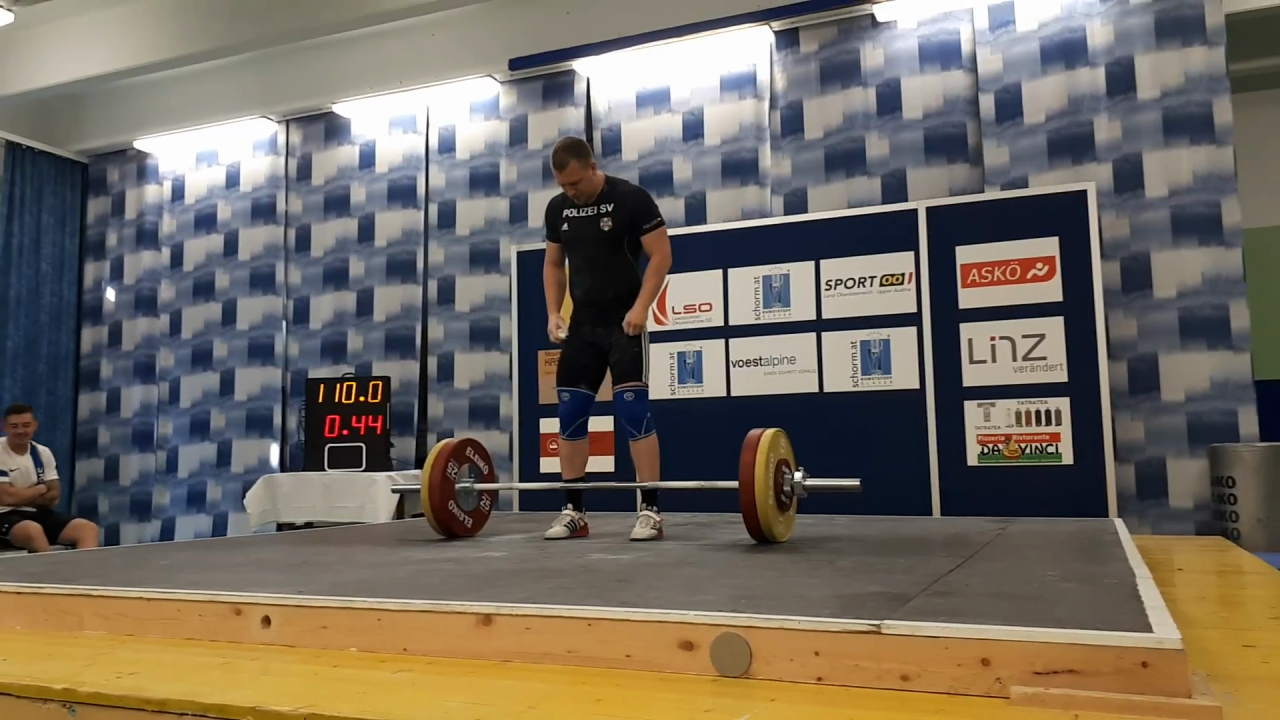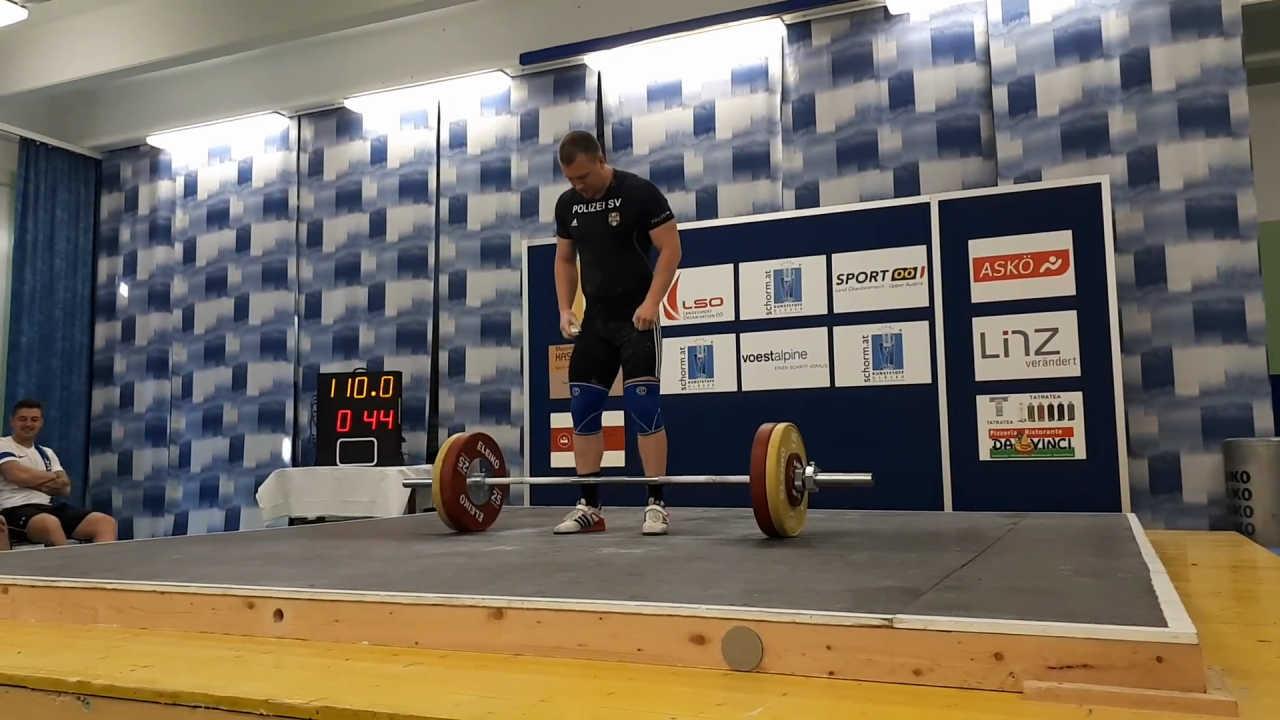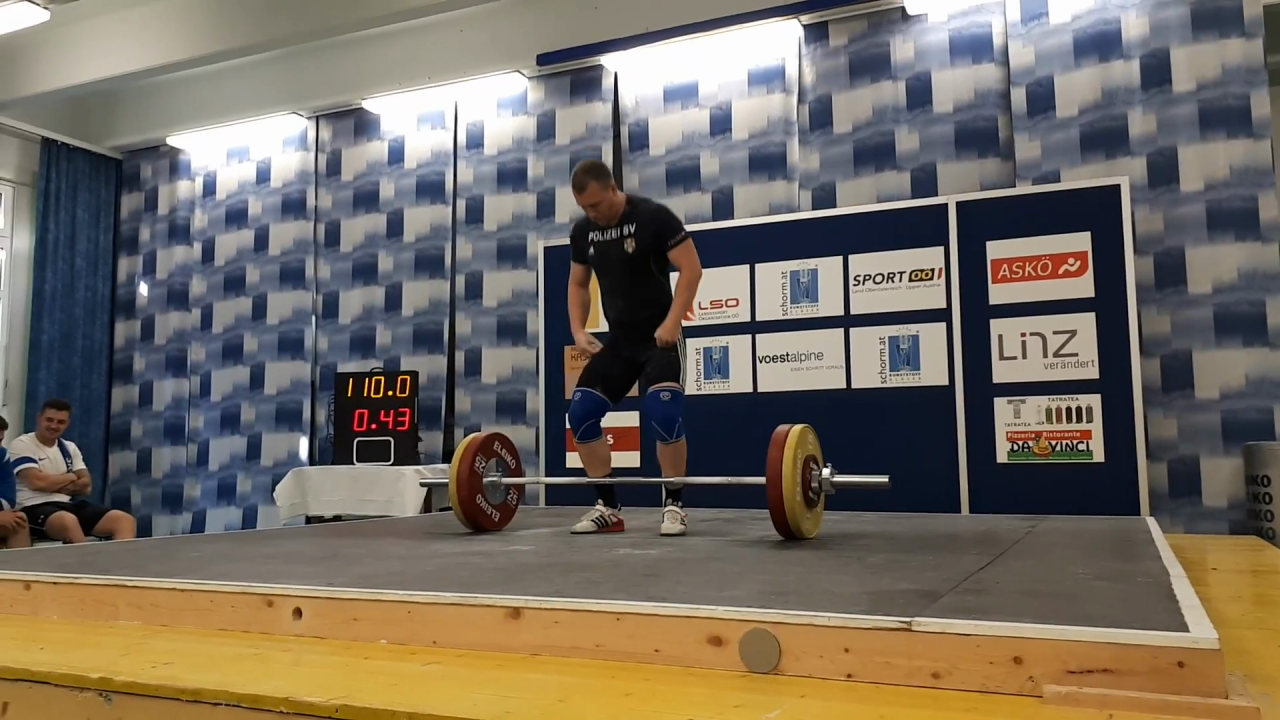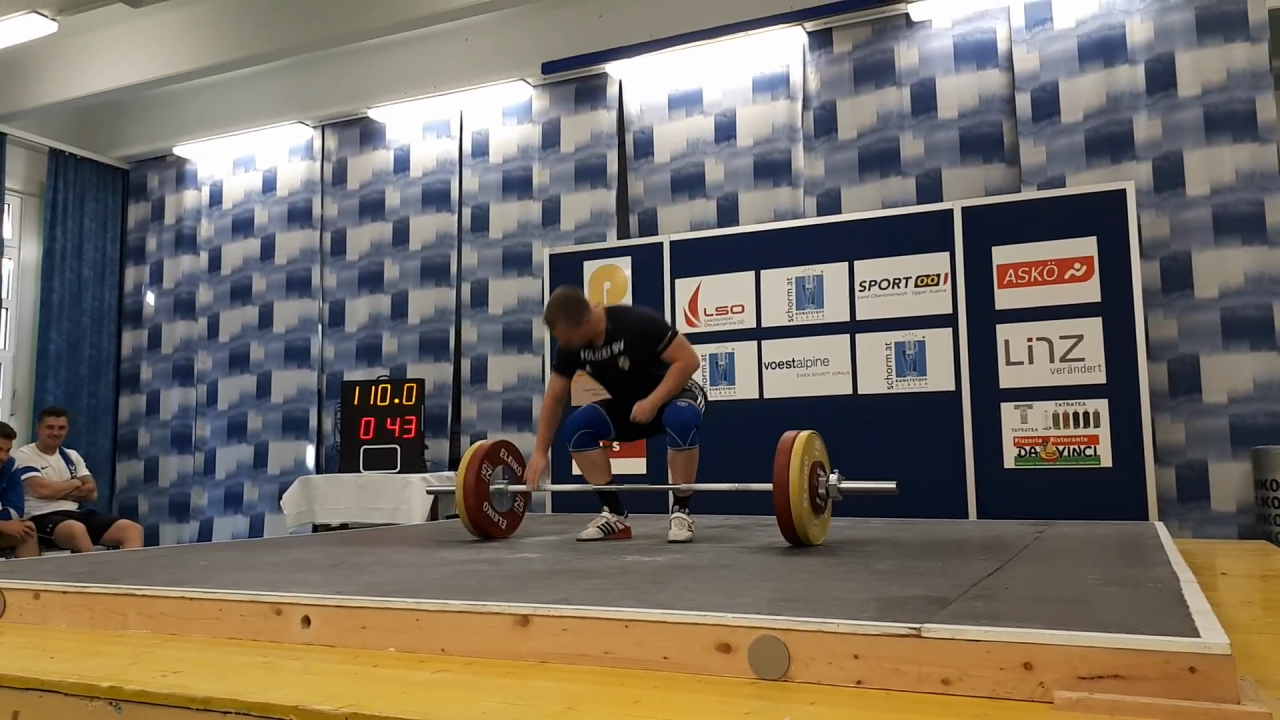
dt=0.5s
person 1, frame 1
left shoulder: (632, 199)
right shoulder: (557, 208)
left elbow: (661, 255)
right elbow: (553, 264)
left wrist: (641, 307)
right wrist: (553, 313)
left hip: (624, 322)
right hip: (581, 324)
left knee: (632, 409)
right knee: (570, 413)
left ankle: (650, 511)
right ankle: (573, 510)
person 1, frame 2
left shoulder: (640, 193)
right shoulder: (567, 204)
left elbow: (671, 249)
right elbow: (565, 260)
left wrist: (651, 303)
right wrist: (565, 308)
left hip: (636, 316)
right hip: (594, 320)
left knee: (643, 406)
right knee: (583, 409)
left ankle: (657, 503)
right ankle: (589, 506)
person 1, frame 3
left shoulder: (653, 217)
right shoulder: (582, 231)
left elbow: (691, 268)
right elbow: (577, 284)
left wrist: (671, 322)
right wrist: (578, 330)
left hip: (658, 337)
right hip: (617, 340)
left knee: (662, 411)
right knee: (581, 413)
left ankle: (674, 504)
right ankle: (608, 507)
person 1, frame 4
left shoulder: (637, 324)
right shoulder: (569, 347)
left elbow: (688, 360)
right elbow: (554, 399)
left wrist: (652, 403)
right wrist: (540, 453)
left hip: (673, 397)
right hip: (629, 407)
left knee: (682, 417)
right knee: (577, 428)
left ankle: (681, 513)
right ankle: (615, 515)
